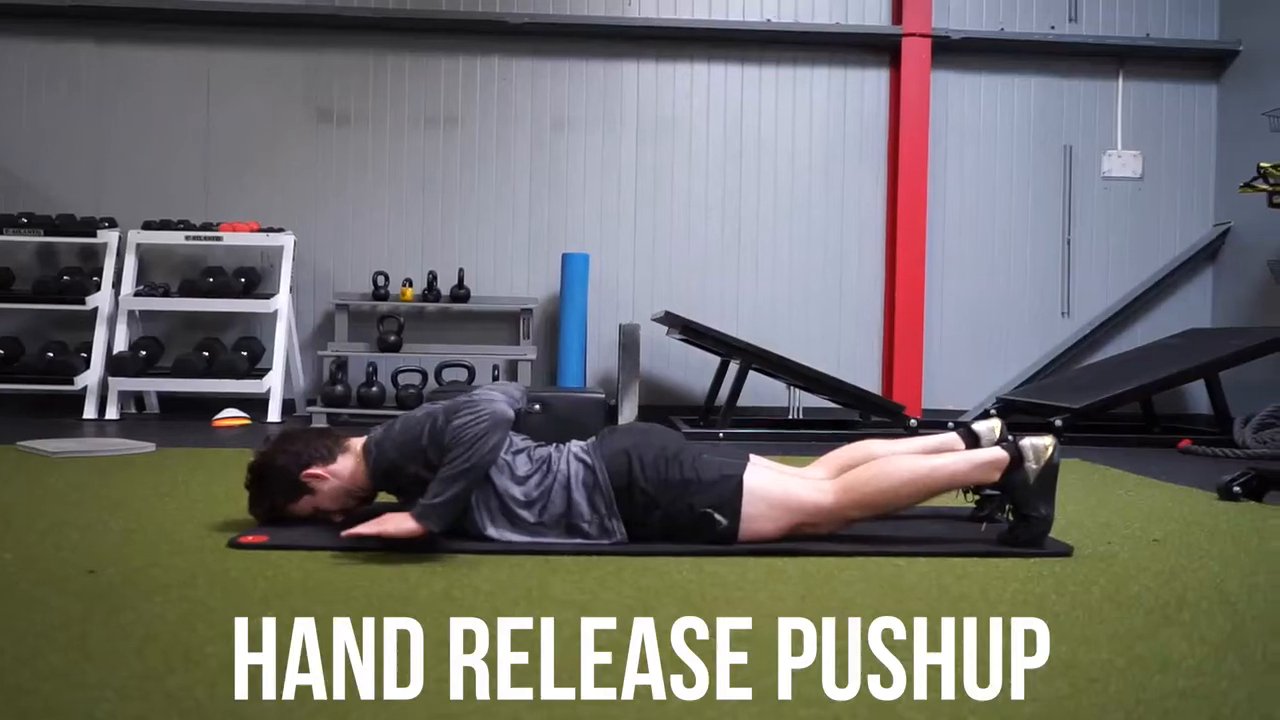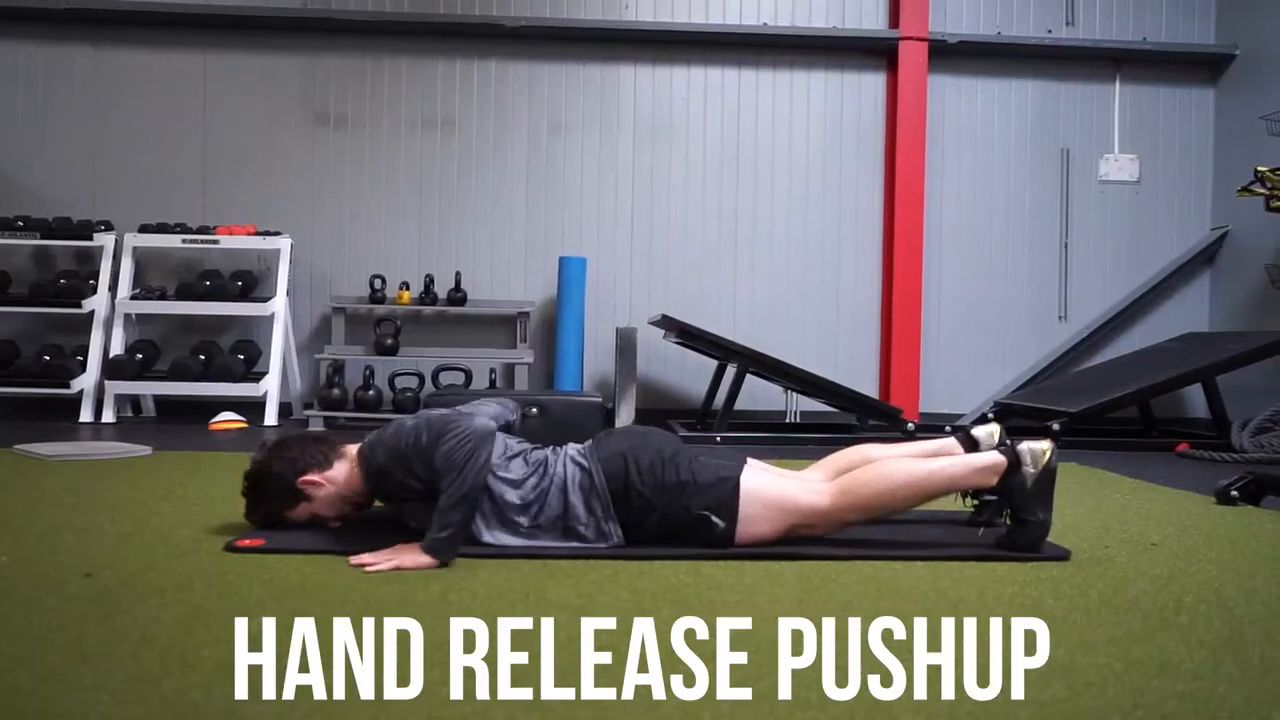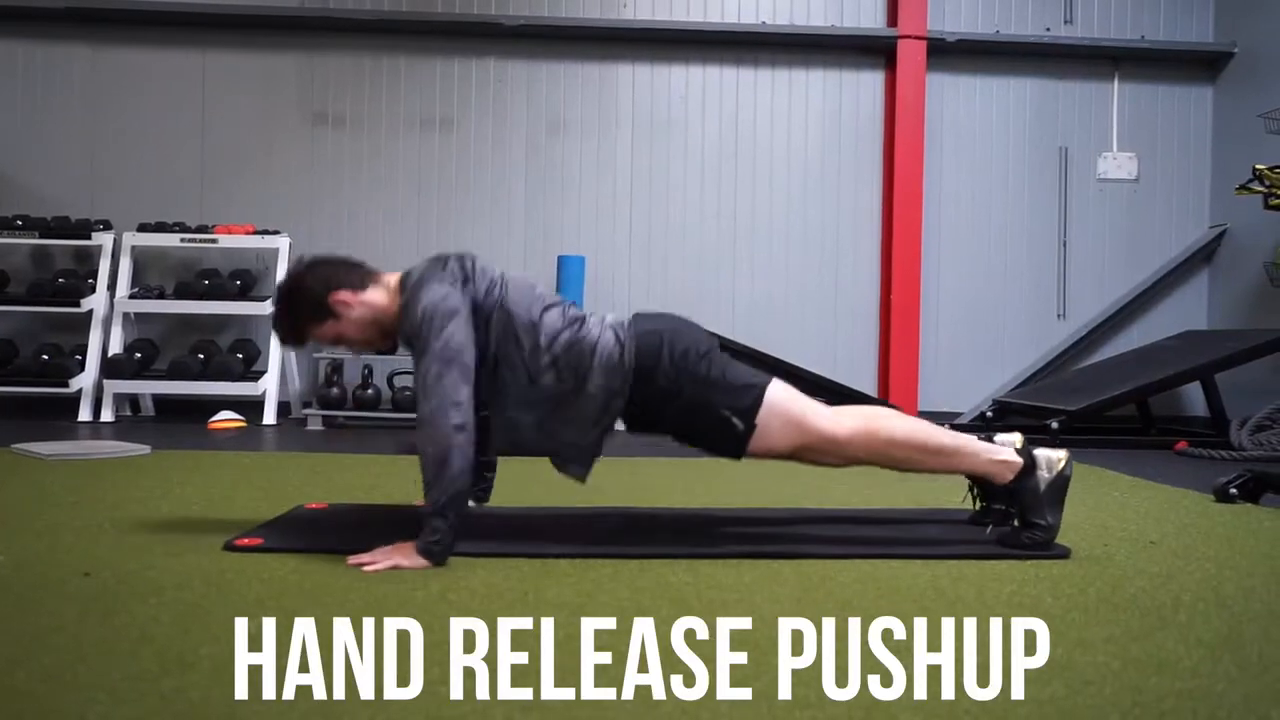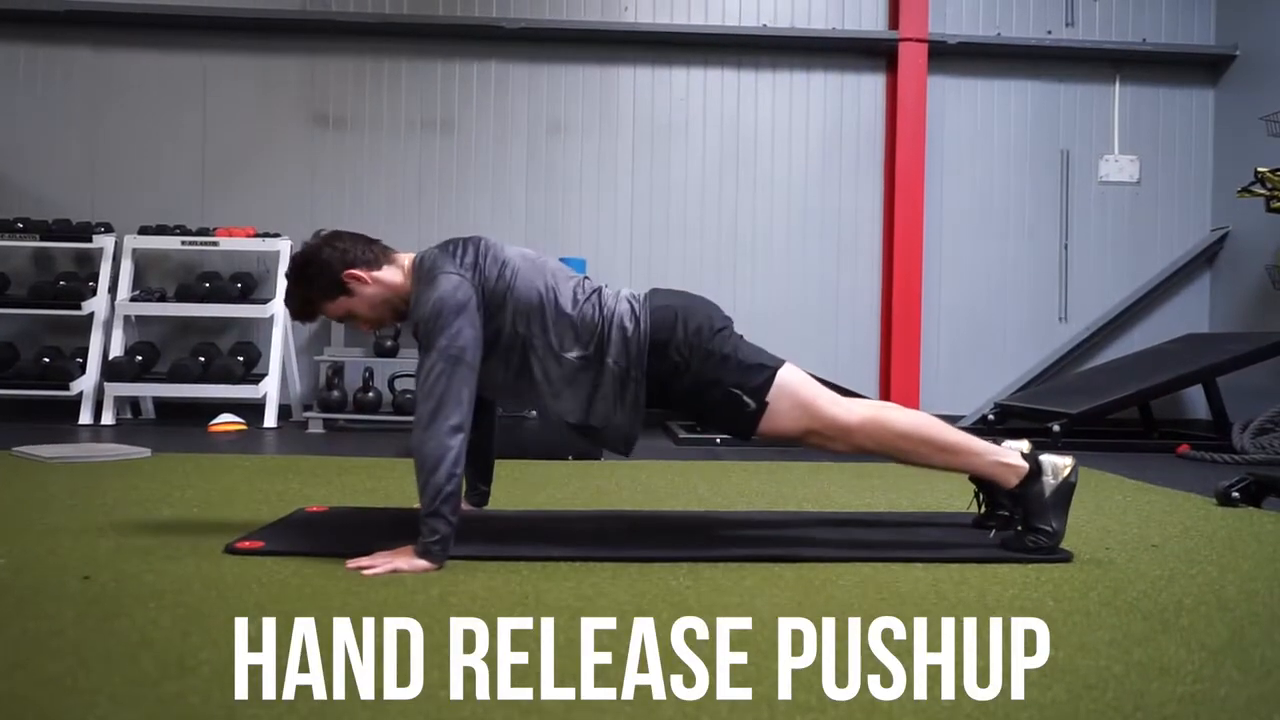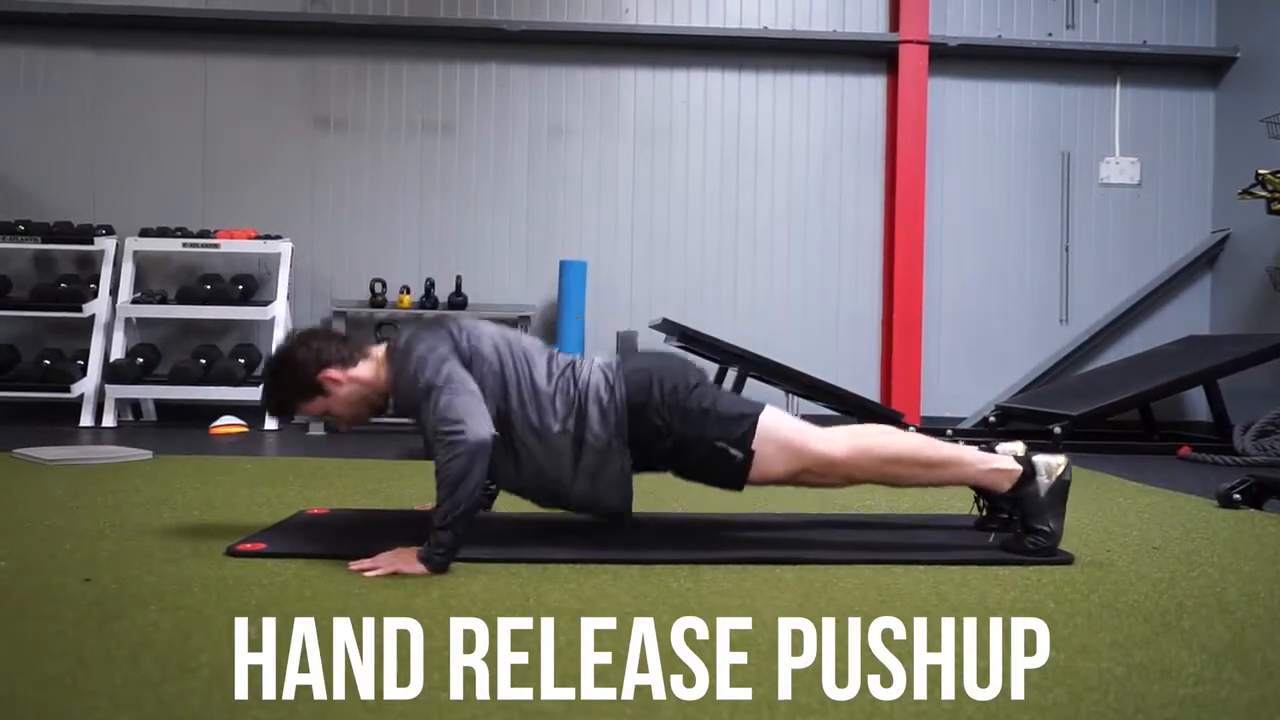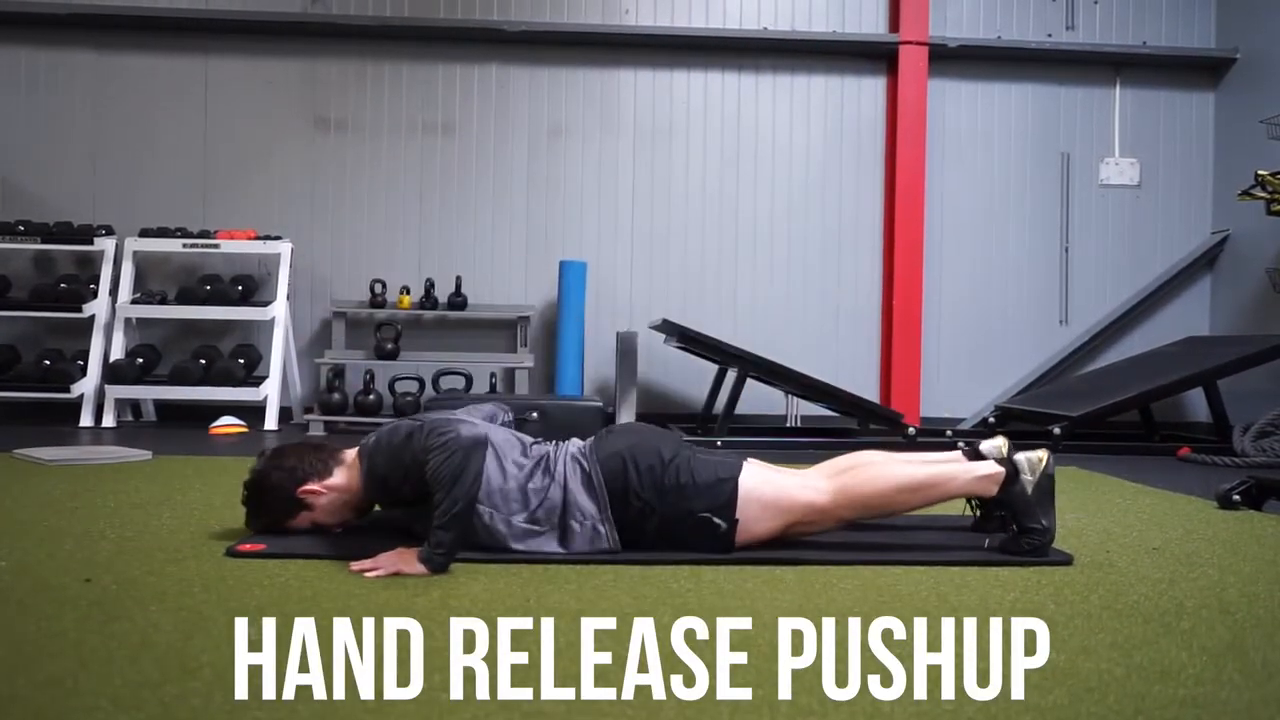
dt=0.5s
person 1, frame 1
left shoulder: (394, 449)
right shoulder: (408, 447)
left elbow: (490, 410)
right elbow: (506, 391)
left wrist: (425, 514)
left hip: (632, 488)
right hip: (621, 467)
left knee: (824, 503)
right knee: (812, 481)
left ankle: (1007, 461)
right ankle: (969, 441)
person 1, frame 2
left shoulder: (388, 455)
right shoulder: (404, 451)
left elbow: (473, 429)
right elbow: (499, 409)
left wrist: (435, 544)
right wrist: (436, 522)
left hip: (625, 491)
right hip: (617, 470)
left knee: (821, 502)
right knee: (813, 482)
left ankle: (1003, 465)
right ankle: (967, 446)
person 1, frame 3
left shoulder: (429, 301)
right shoulder: (436, 292)
left elbow: (451, 422)
right elbow: (479, 398)
left wrist: (431, 542)
right wrist: (467, 497)
left hip: (651, 369)
right hip: (642, 362)
left knee: (830, 434)
right knee: (823, 433)
left ankle: (1022, 469)
right ankle: (994, 454)
person 1, frame 4
left shoulder: (442, 288)
right shoulder: (448, 280)
left elbow: (441, 415)
right elbow: (476, 394)
left wrist: (431, 543)
right wrist: (472, 495)
left hip: (666, 346)
right hip: (656, 342)
left knee: (835, 422)
right knee: (833, 429)
left ankle: (1024, 473)
right ankle: (1002, 465)
person 1, frame 5
left shoulder: (413, 360)
right shoulder: (424, 352)
left elbow: (472, 439)
left wrist: (434, 550)
right wrist: (466, 507)
left hip: (642, 409)
right hip: (632, 401)
left knee: (825, 456)
right knee: (819, 458)
left ankle: (1018, 473)
right ankle: (996, 457)
person 1, frame 6
left shoulder: (384, 454)
right shoulder: (404, 447)
left elbow: (465, 442)
right elbow: (493, 412)
left wrist: (433, 552)
right wrist: (442, 526)
left hip: (625, 491)
right hip: (616, 465)
left knee: (815, 501)
right knee: (813, 489)
left ankle: (1000, 475)
right ankle: (979, 458)
